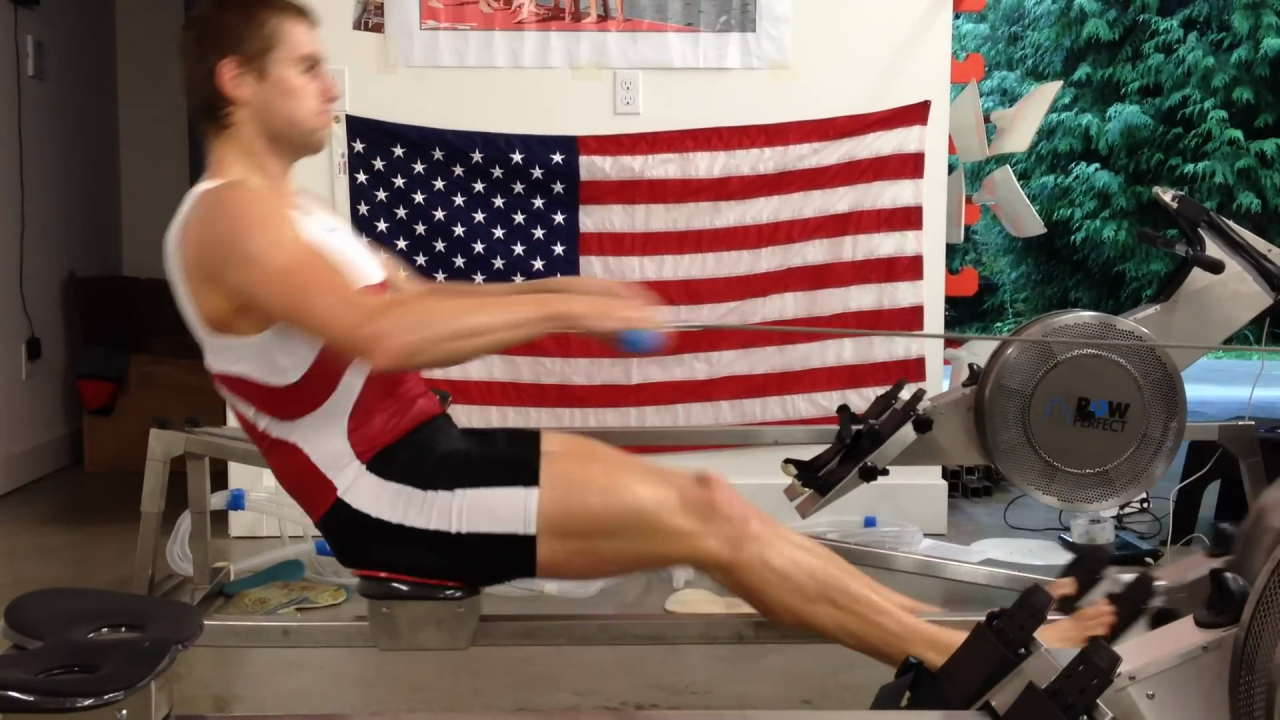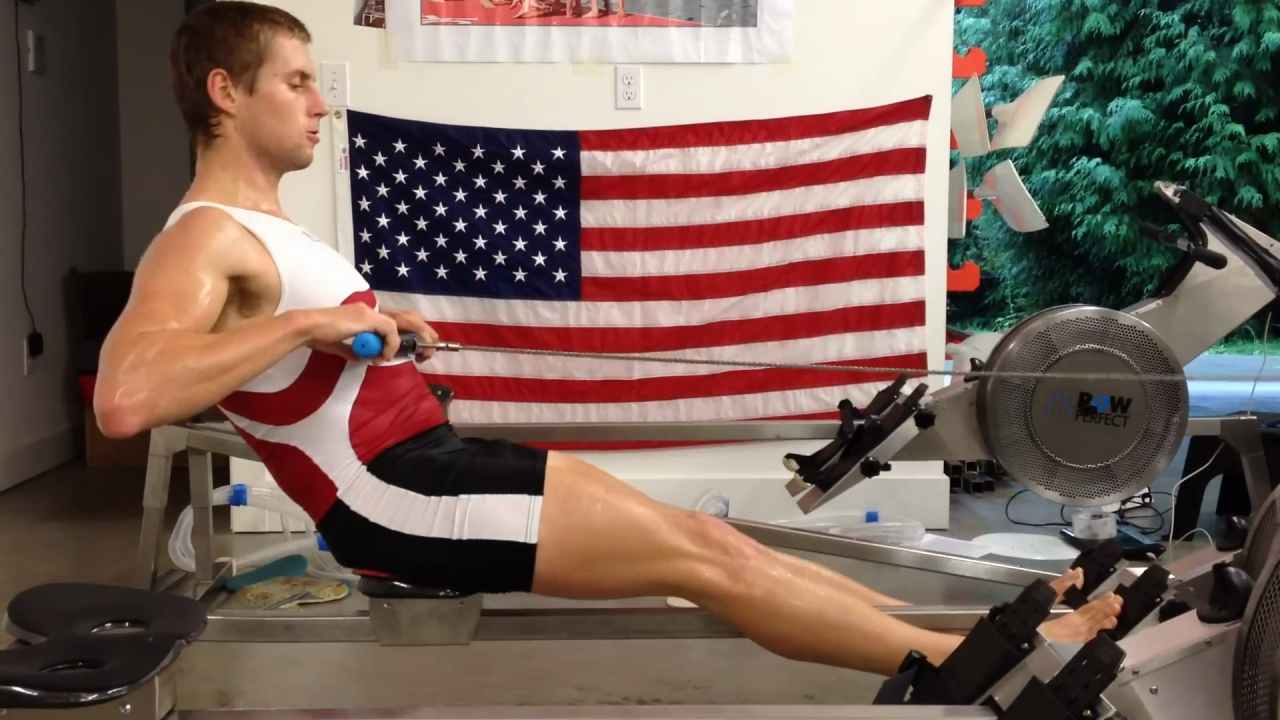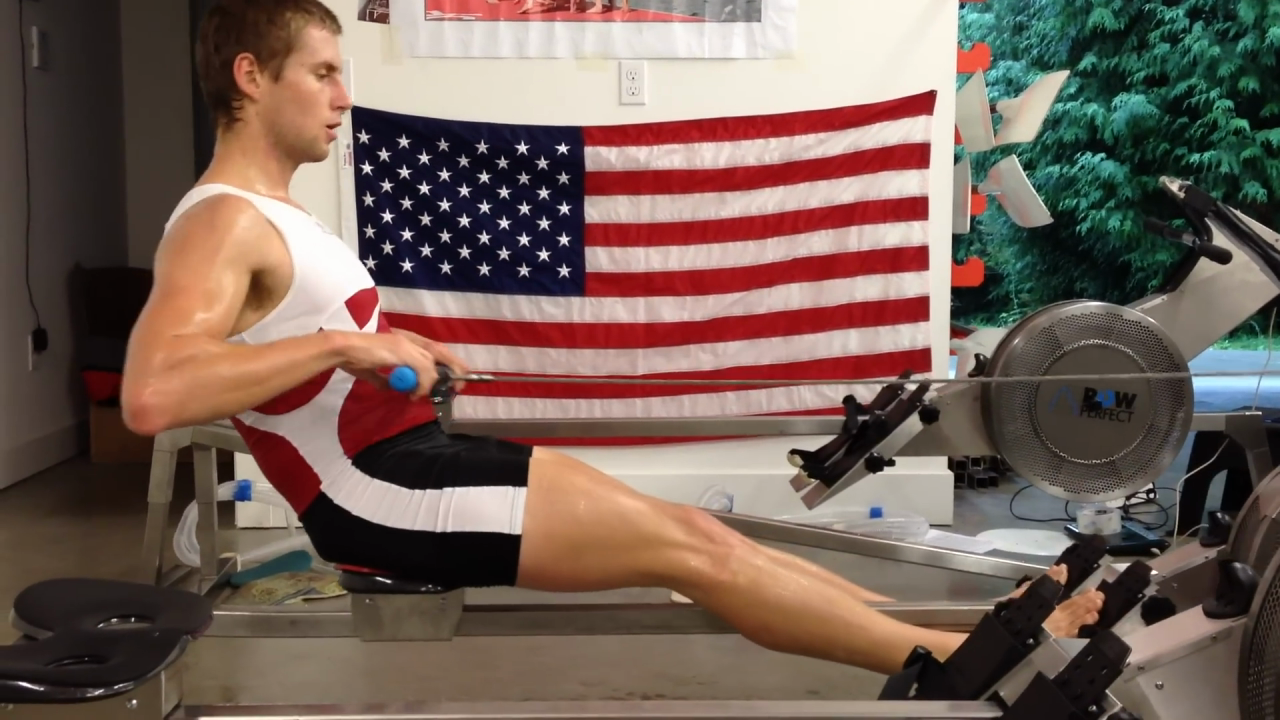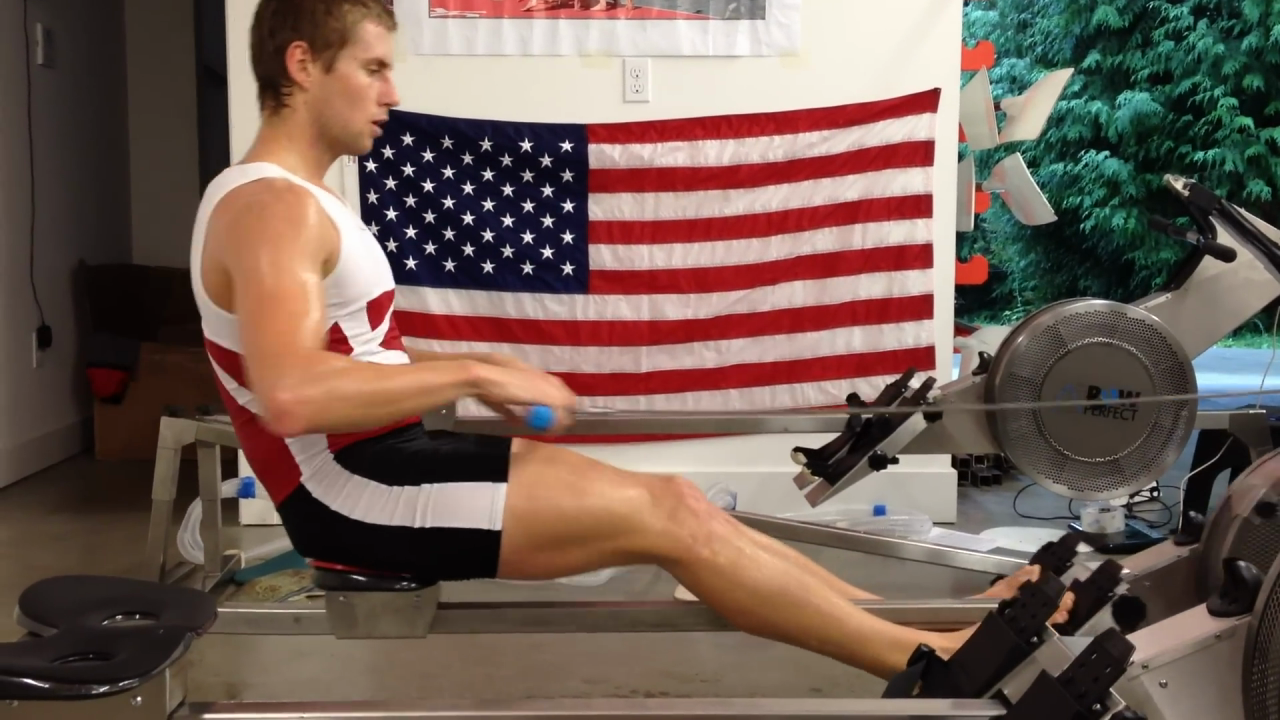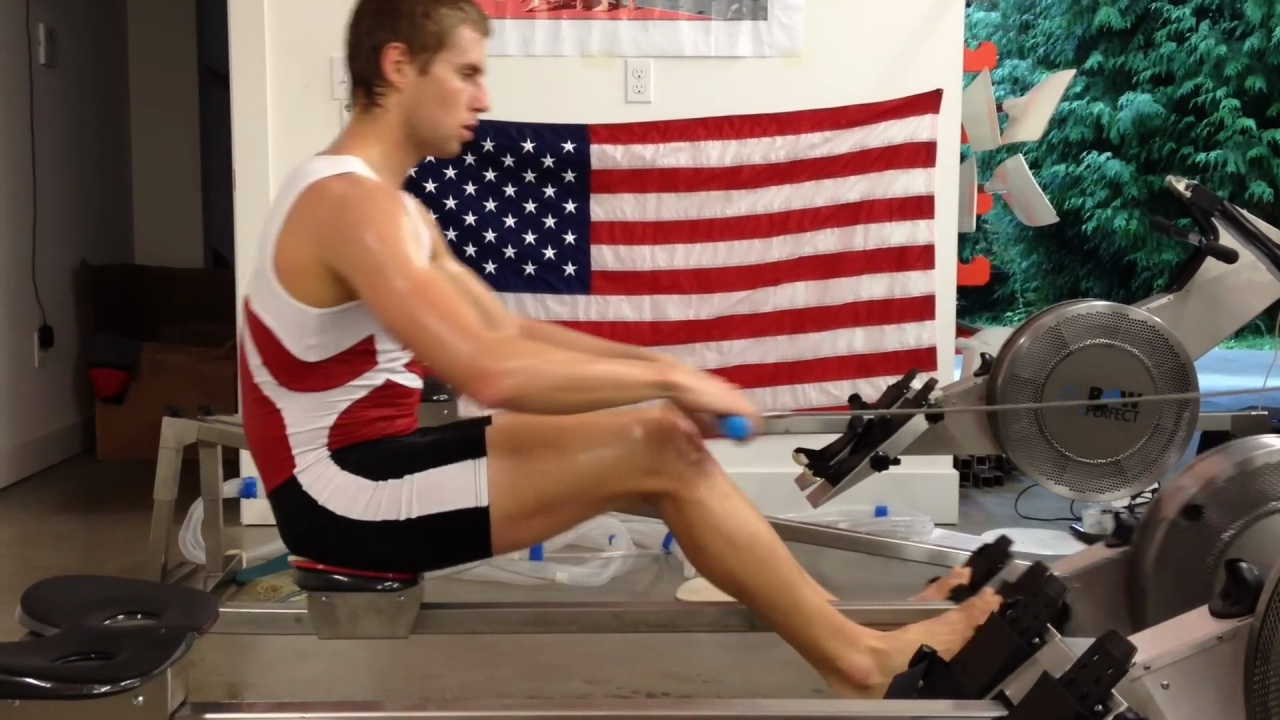
dt=0.4s
person 1, frame 1
left shoulder: (275, 210)
right shoulder: (231, 220)
left elbow: (405, 311)
right elbow: (391, 331)
left wrist: (556, 294)
right wrist: (562, 309)
left hip: (416, 463)
right hip: (392, 499)
left knee: (704, 499)
right knee: (703, 527)
left ankle: (944, 628)
right ankle: (959, 660)
person 1, frame 2
left shoulder: (257, 231)
right shoulder: (203, 243)
right elbow: (122, 399)
left wrist: (368, 325)
right wrist: (303, 322)
left hip: (425, 464)
right hip: (399, 501)
left knee: (701, 538)
right knee: (701, 555)
left ankle: (971, 635)
person 1, frame 3
left shoulder: (263, 216)
right shoulder: (221, 224)
right elbow: (151, 395)
left wrist: (382, 348)
right wrist: (339, 343)
left hip: (409, 462)
right hip: (382, 497)
left knee: (684, 528)
right knee: (686, 543)
left ankle: (954, 634)
right ankle: (963, 660)
person 1, frame 4
left shoulder: (286, 198)
right shoulder: (273, 207)
right elbow: (292, 396)
left wrist: (466, 373)
right wrist: (476, 374)
left hip: (379, 468)
right hip: (358, 493)
left knee: (672, 501)
right knee: (670, 519)
left ankle: (926, 624)
right ankle: (943, 658)
person 1, frame 5
left shoulder: (371, 198)
right shoulder: (356, 205)
left elbow: (506, 331)
right elbow: (492, 375)
left wrist: (652, 373)
right wrist: (667, 376)
left hip: (368, 469)
right hip: (350, 496)
left knee: (661, 434)
right knee: (661, 447)
left ankle: (862, 637)
right ankle: (868, 660)
